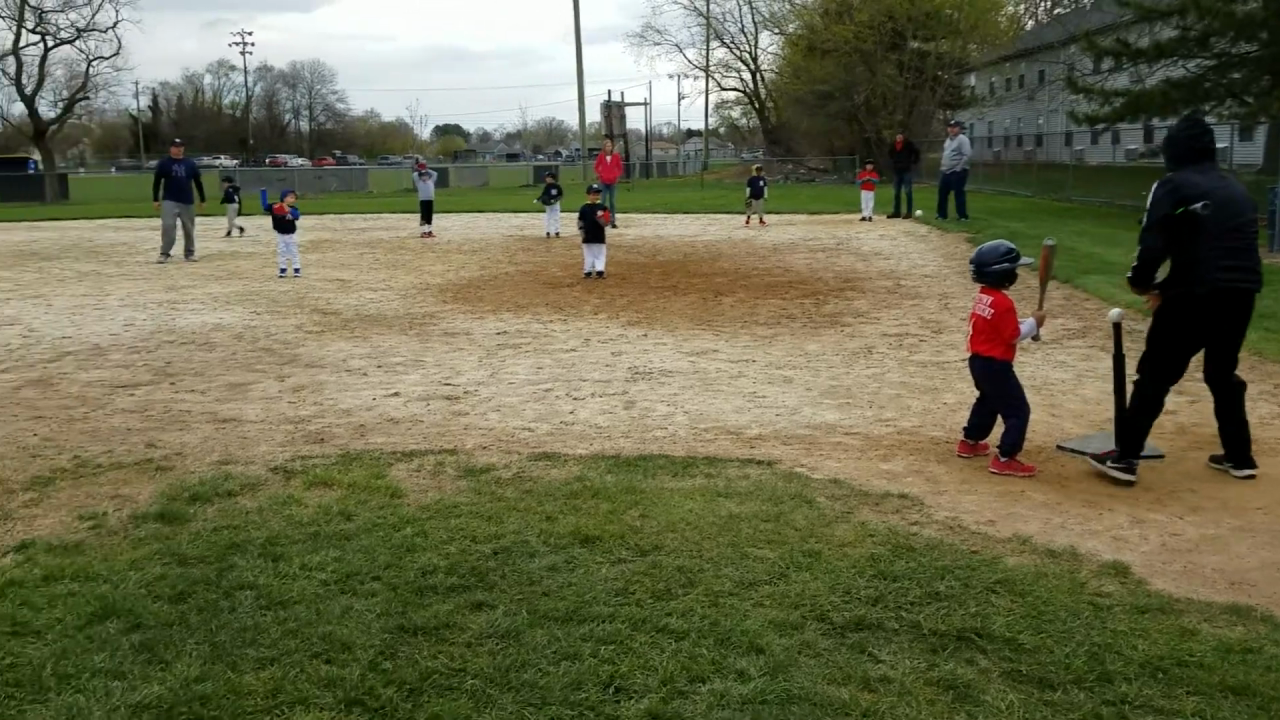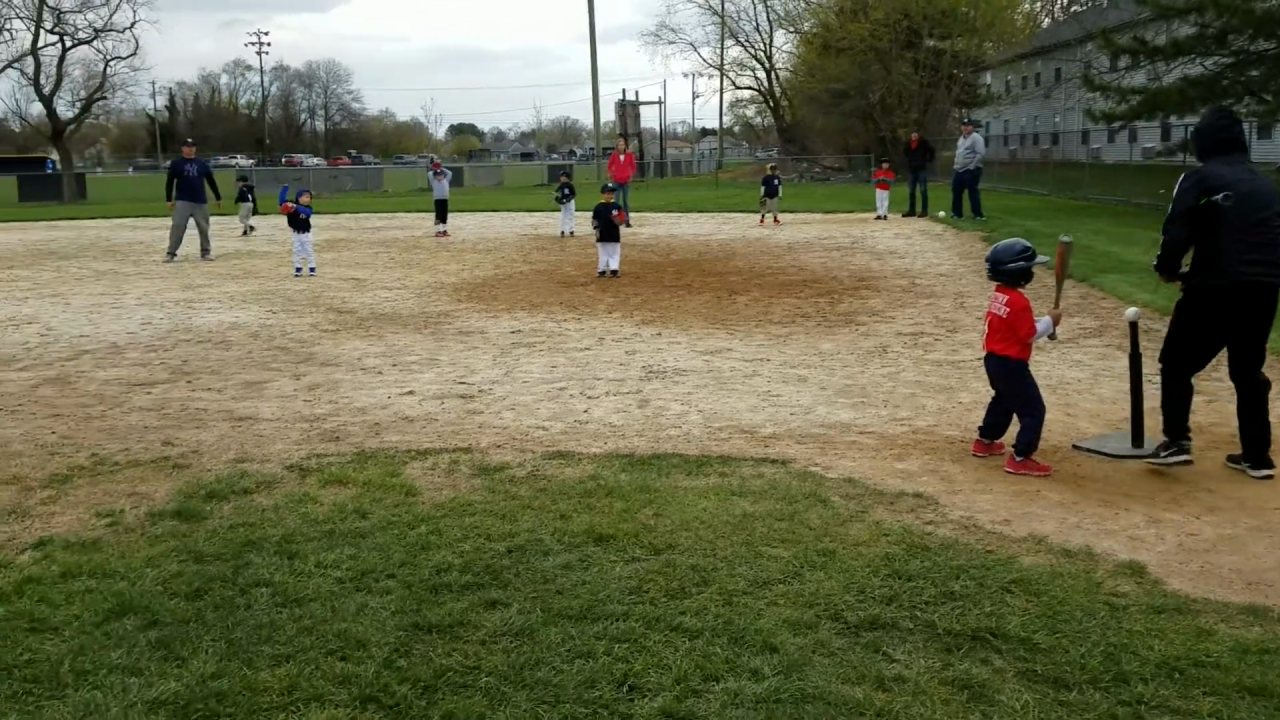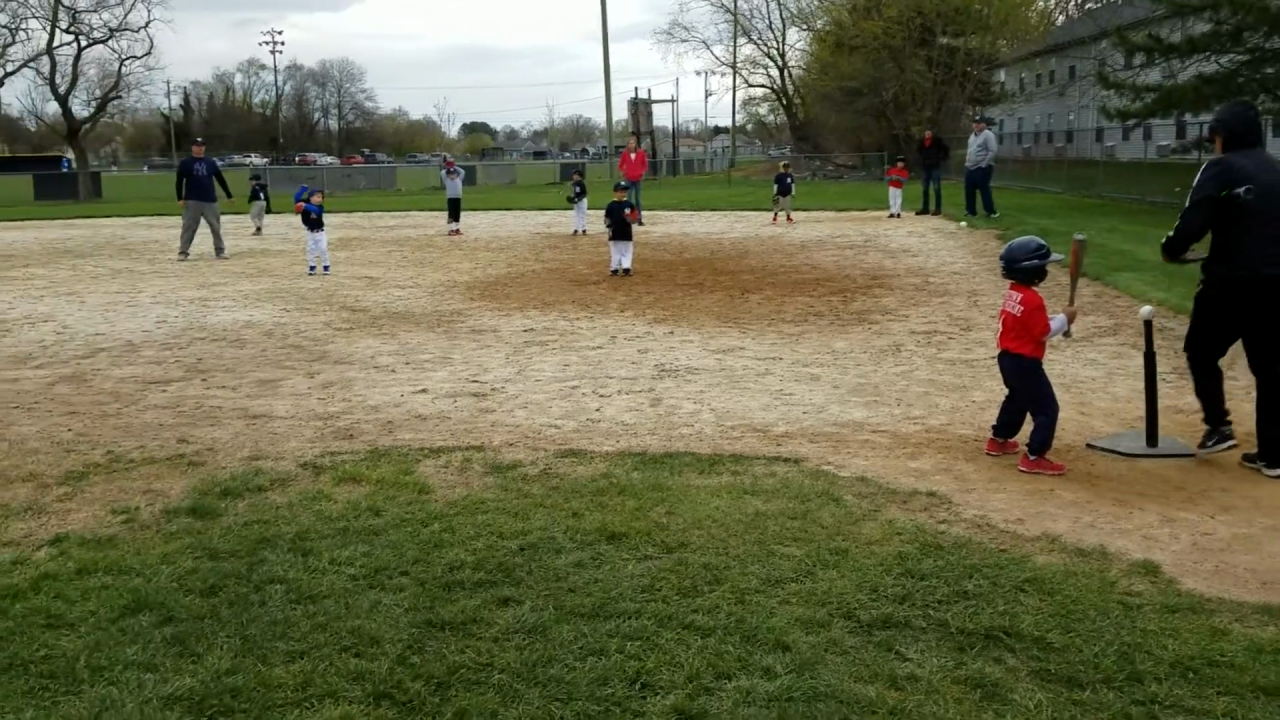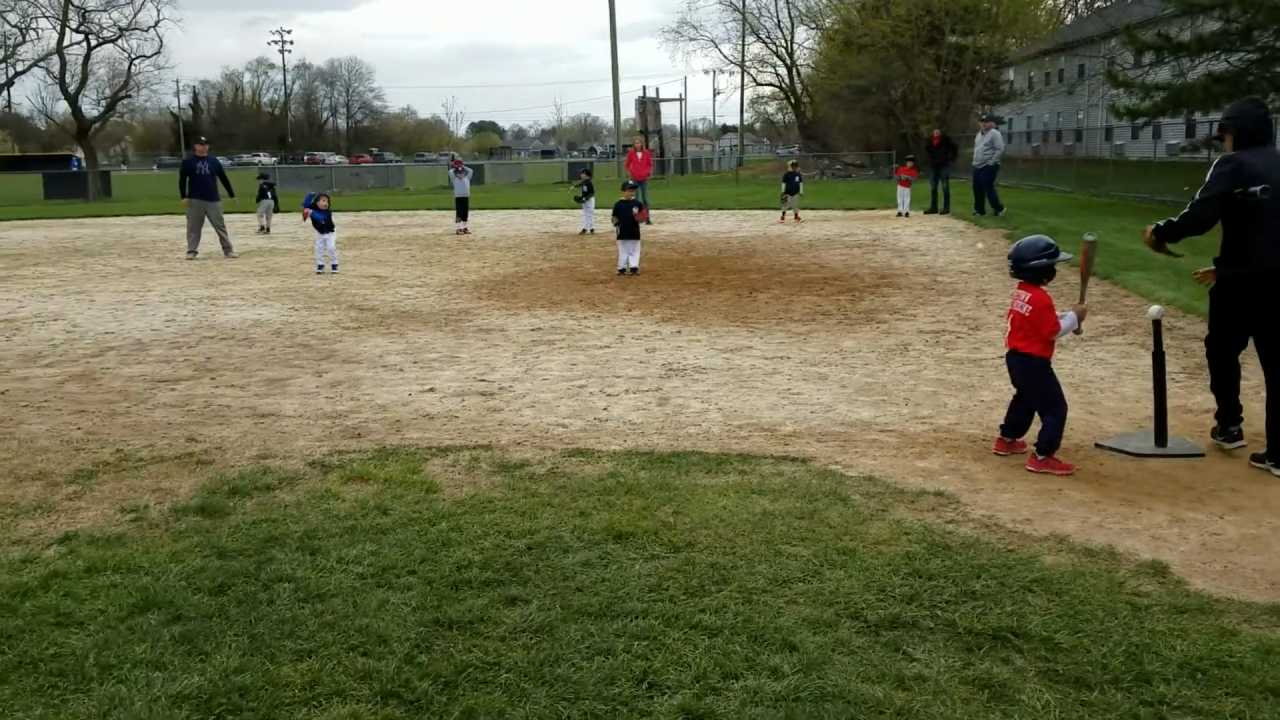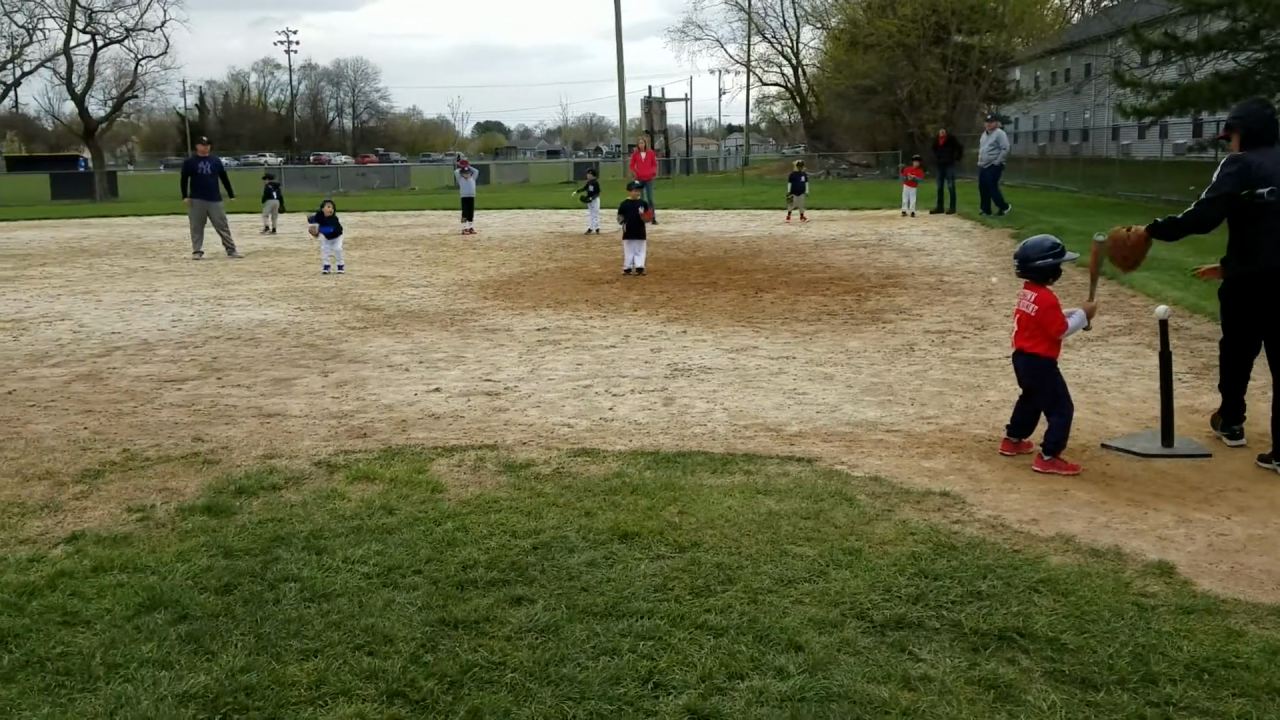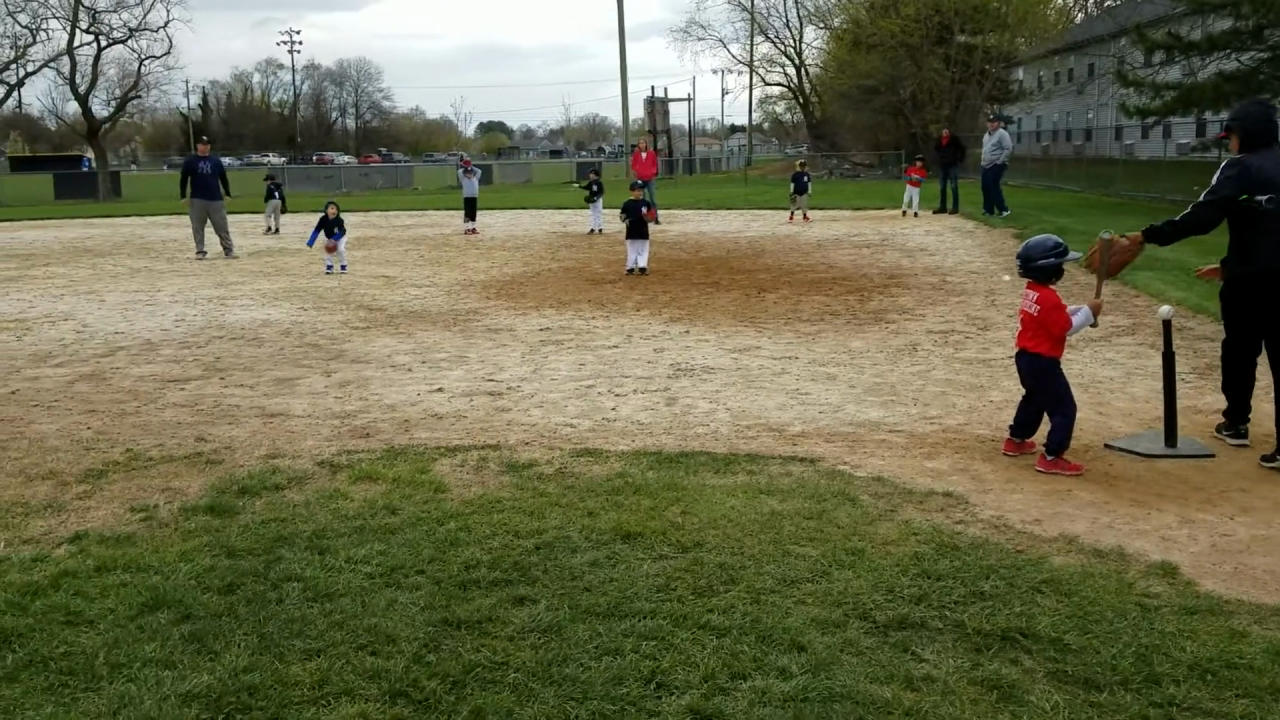
dt=0.1s
person 1, frame 1
left shoulder: (1172, 187)
right shoulder: (1237, 189)
left elbow: (1153, 245)
left wrist: (1138, 280)
right wrist: (1167, 287)
left hip: (1194, 295)
right hip: (1240, 296)
left knee: (1154, 375)
right knee: (1223, 372)
left ankle: (1125, 457)
right ankle: (1239, 457)
person 1, frame 2
left shoulder: (1198, 178)
left elbow: (1178, 234)
left wrist: (1166, 268)
left hip: (1215, 289)
left knee: (1177, 363)
right knee: (1247, 370)
left ankle: (1176, 441)
person 1, frame 3
left shoulder: (1222, 168)
left elbow: (1194, 221)
left wrist: (1173, 247)
left hip: (1231, 281)
left knee: (1201, 351)
left ankle: (1217, 427)
person 1, frame 4
left shoulder: (1233, 165)
left elbow: (1201, 215)
left wrist: (1161, 232)
left hip: (1245, 277)
left knee: (1222, 350)
left ankle: (1229, 426)
person 1, frame 5
left shoulder: (1240, 165)
left elbow: (1205, 215)
left wrist: (1154, 229)
right wrist: (1230, 265)
left knee: (1238, 349)
left ankle: (1232, 422)
person 1, frame 6
left shoulder: (1239, 167)
left elbow: (1202, 217)
left wrist: (1149, 234)
right wrist: (1230, 266)
left knee: (1240, 350)
left ankle: (1237, 423)
person 2, frame 1
left shoulder: (982, 296)
right shoulder: (1002, 302)
right elbow: (1013, 336)
left wrist: (1025, 323)
right wrist: (1034, 323)
left hip: (978, 360)
right hip: (995, 365)
left knee: (987, 401)
right knee: (1018, 410)
left ankle: (970, 442)
right ankle: (1005, 459)
person 2, frame 2
left shoulder: (998, 295)
right shoulder: (1018, 301)
right elbow: (1029, 335)
left wrist: (1040, 321)
right wrist: (1050, 321)
left hip: (994, 359)
right hip: (1011, 364)
left knee: (1003, 400)
right knee: (1033, 410)
left ankle: (985, 441)
right ankle: (1020, 459)
person 2, frame 3
left shoulder: (1012, 293)
right shoulder: (1032, 299)
right elbow: (1043, 333)
left wrist: (1057, 318)
right wrist: (1064, 319)
left hip: (1007, 357)
right hip: (1025, 363)
left knee: (1017, 399)
right knee: (1047, 408)
left ankle: (998, 439)
right ankle: (1034, 457)
person 2, frame 4
left shoulder: (1020, 292)
right shoulder: (1040, 299)
right elbow: (1053, 332)
left wrist: (1065, 316)
right wrist: (1074, 317)
left hip: (1016, 357)
right hip: (1033, 362)
left knee: (1025, 398)
right knee: (1055, 408)
left ankle: (1006, 439)
right ankle: (1042, 457)
person 2, frame 5
left shoulder: (1027, 291)
right shoulder: (1046, 298)
right elbow: (1061, 330)
left wrist: (1076, 312)
right wrist: (1083, 315)
left hip: (1022, 357)
right hip: (1039, 362)
left knee: (1030, 398)
right knee: (1061, 408)
left ankle: (1013, 439)
right ankle: (1048, 457)
person 2, frame 6
left shoulder: (1030, 291)
right shoulder: (1048, 298)
left elbow: (1057, 316)
right elbow: (1066, 328)
left wrist: (1080, 310)
right wrist: (1089, 312)
left hip: (1025, 357)
right hip: (1042, 362)
left knee: (1034, 399)
right knee: (1064, 408)
left ankle: (1016, 440)
right ankle: (1051, 457)
